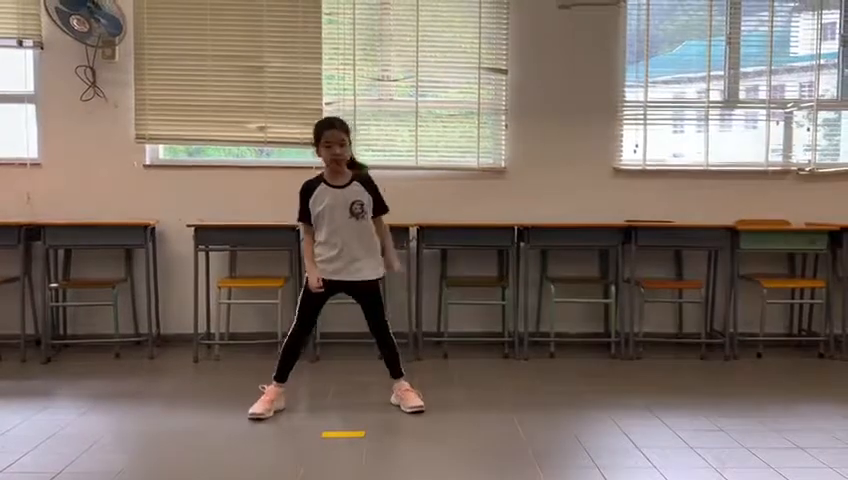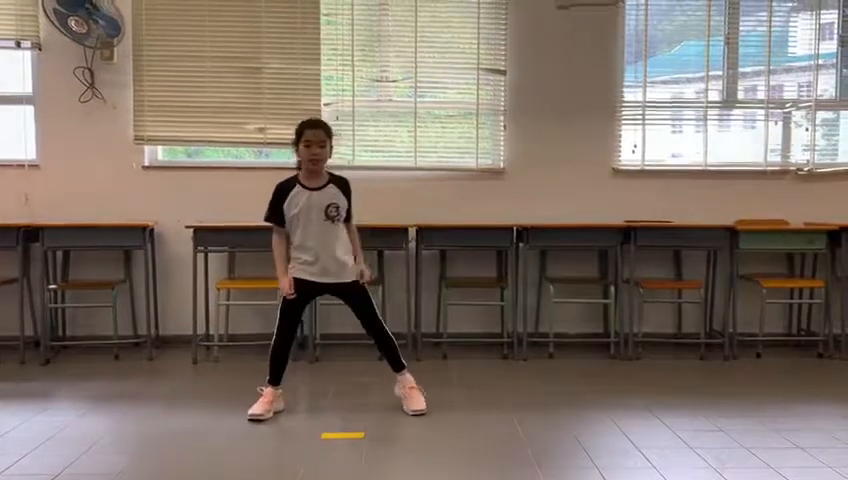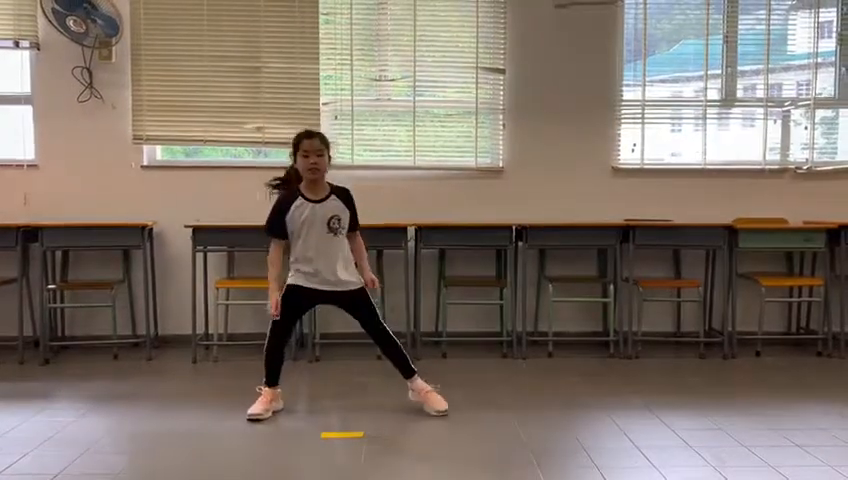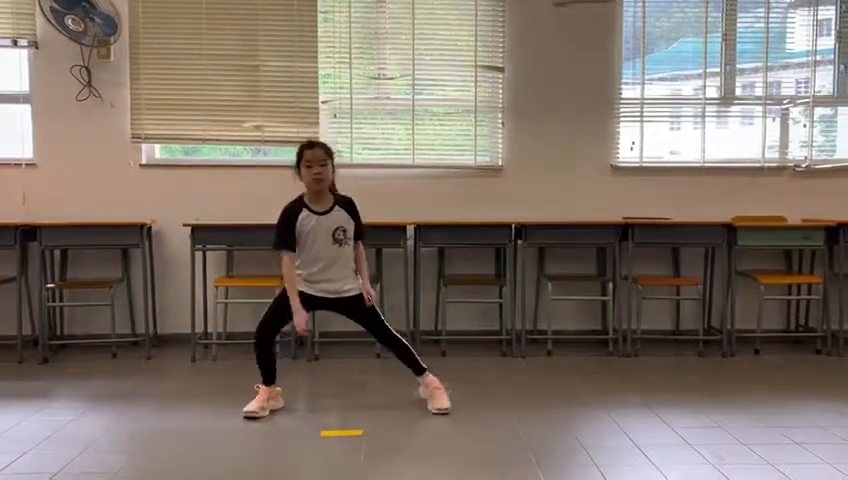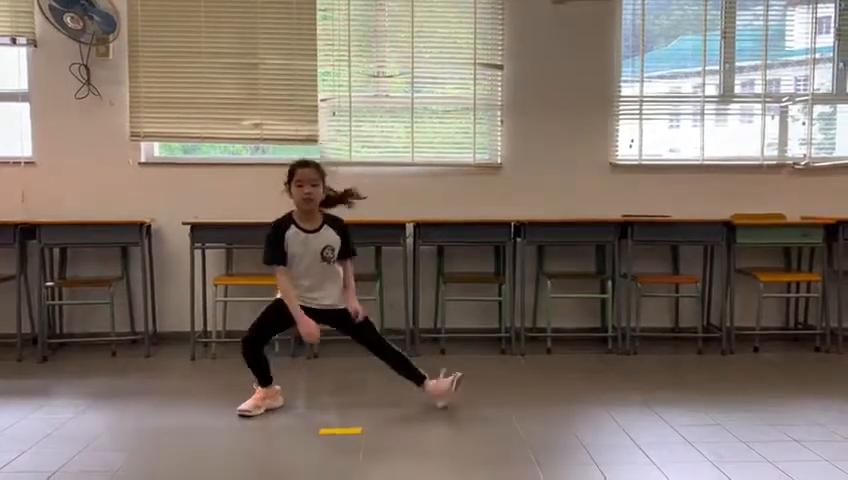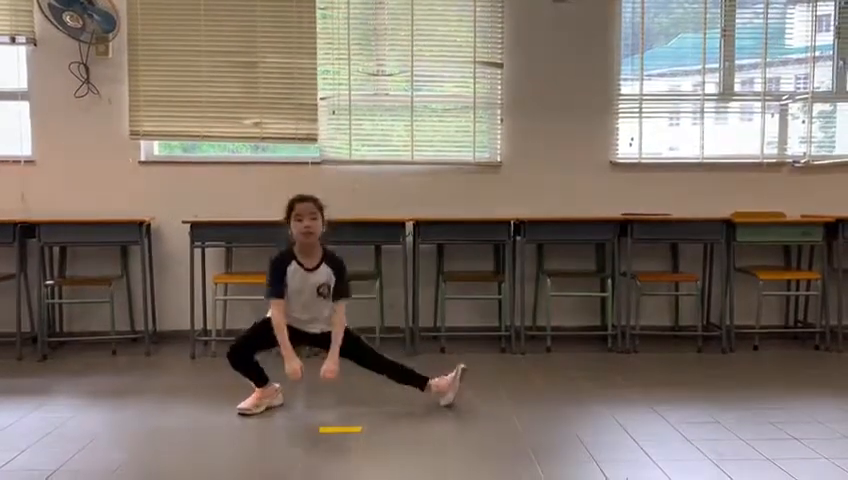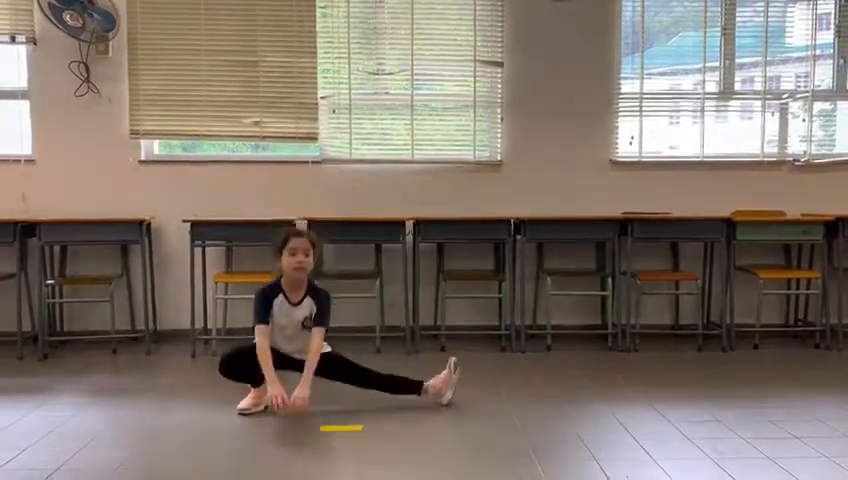
dt=0.2s
person 1, frame 1
left shoulder: (365, 184)
right shoulder: (311, 189)
left elbow: (379, 222)
right elbow: (307, 234)
left wrist: (391, 257)
right wrist: (311, 269)
left hip: (363, 272)
right hip: (324, 273)
left knee: (381, 328)
right knee: (300, 330)
left ankle: (401, 387)
right ankle: (274, 391)
person 1, frame 2
left shoulder: (340, 186)
right shoulder: (285, 191)
right elbow: (279, 236)
left wrist: (359, 261)
right wrist: (283, 274)
left hip: (343, 272)
right hip: (302, 274)
left knee: (374, 325)
right knee: (284, 332)
left ankle: (405, 381)
right ankle: (272, 393)
person 1, frame 3
left shoulder: (343, 197)
right shoulder: (286, 202)
right elbow: (277, 248)
left wrist: (365, 271)
right wrist: (274, 292)
left hip: (345, 282)
right hip: (302, 282)
left knee: (379, 332)
right knee: (278, 333)
left ankle: (417, 385)
right ankle: (270, 393)
person 1, frame 4
left shoulder: (347, 208)
right shoulder: (291, 214)
left elbow: (357, 246)
right elbow: (288, 263)
left wrist: (365, 282)
right wrist: (296, 308)
left hip: (346, 289)
right hip: (303, 288)
left knee: (384, 333)
right knee: (263, 334)
left ankle: (427, 381)
right ankle: (269, 392)
person 1, frame 5
left shoulder: (337, 227)
right shoulder: (279, 230)
left elbow: (346, 265)
right elbow: (281, 277)
left wrist: (352, 298)
right wrist: (301, 319)
left hip: (334, 302)
right hip: (293, 302)
left knee: (377, 343)
right knee: (250, 342)
left ankle: (431, 385)
right ankle: (267, 392)
person 1, frame 6
left shoulder: (335, 265)
right shoulder: (279, 264)
left elbow: (339, 313)
right elbow: (277, 312)
left wrist: (334, 356)
right wrist: (289, 357)
left hip: (325, 328)
right hip: (289, 325)
left knee: (374, 360)
right knee: (237, 353)
left ankle: (434, 386)
right ankle: (265, 390)
person 1, frame 7
left shoulder: (320, 296)
right shoulder: (266, 295)
left elbow: (316, 342)
right elbow: (262, 340)
left wrist: (306, 385)
right wrist: (272, 384)
left hip: (312, 354)
right hip: (276, 353)
left knee: (366, 378)
right knee: (227, 366)
left ankle: (429, 388)
right ankle: (260, 389)
